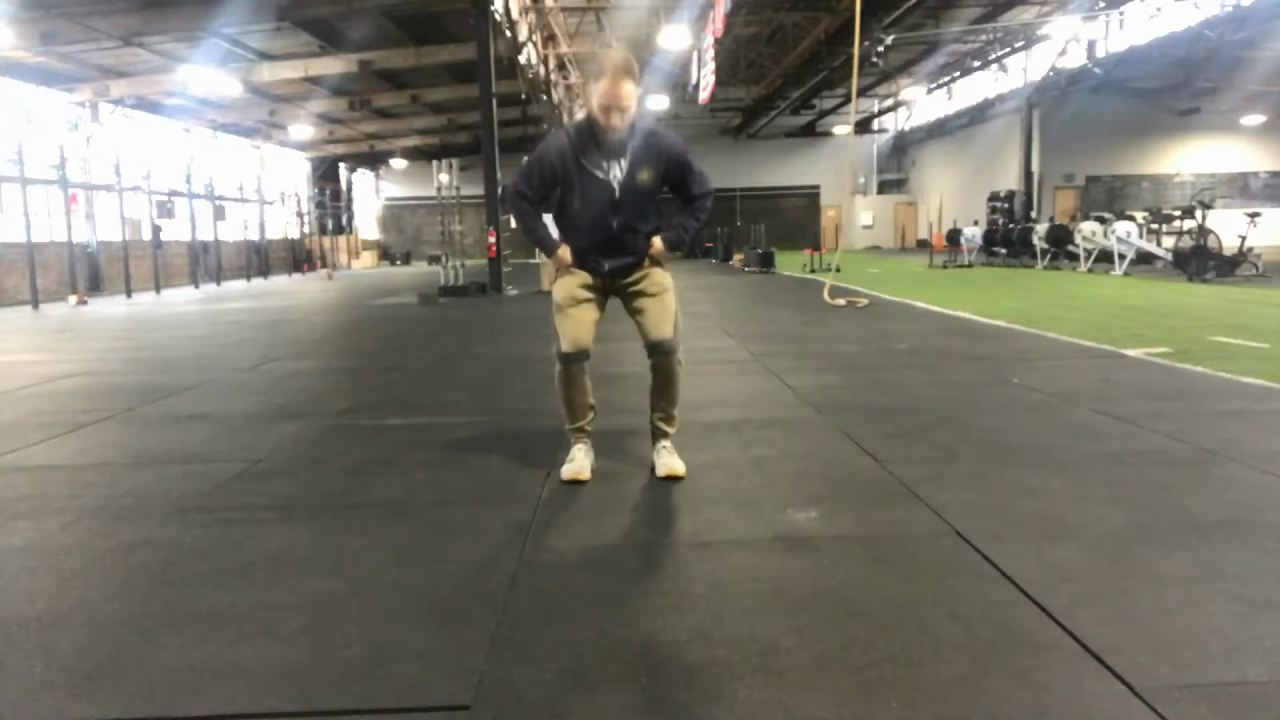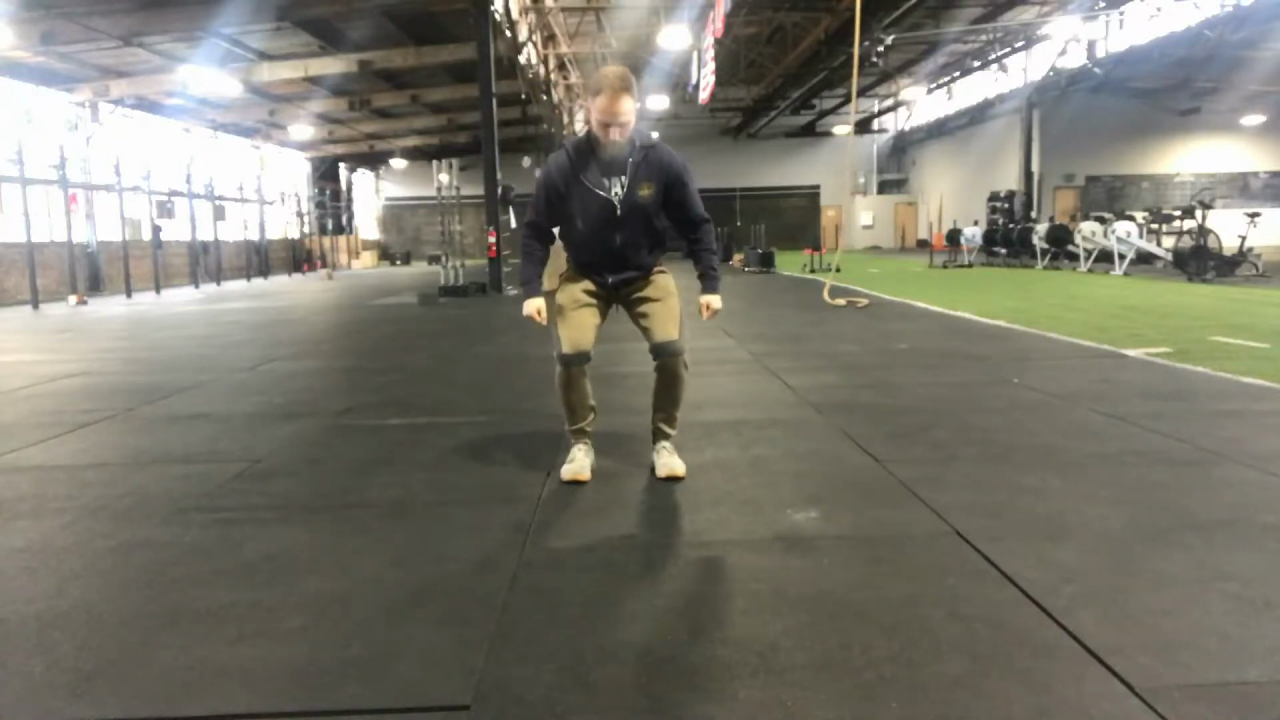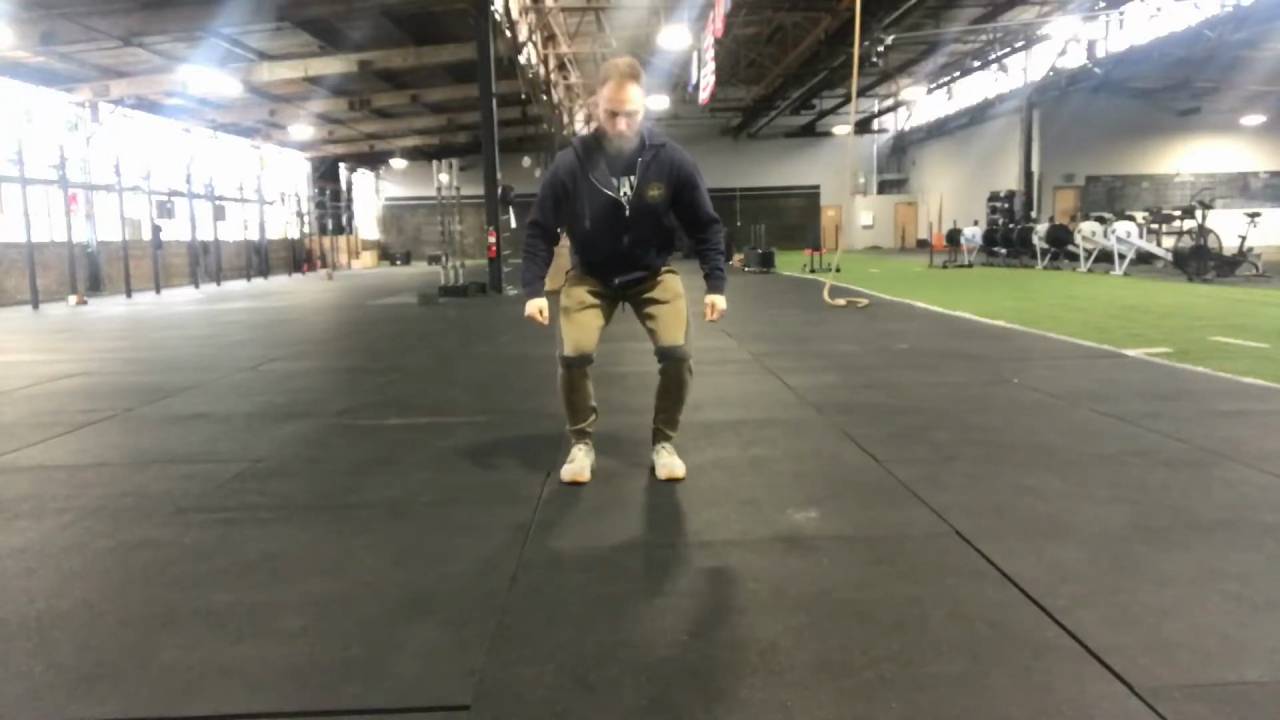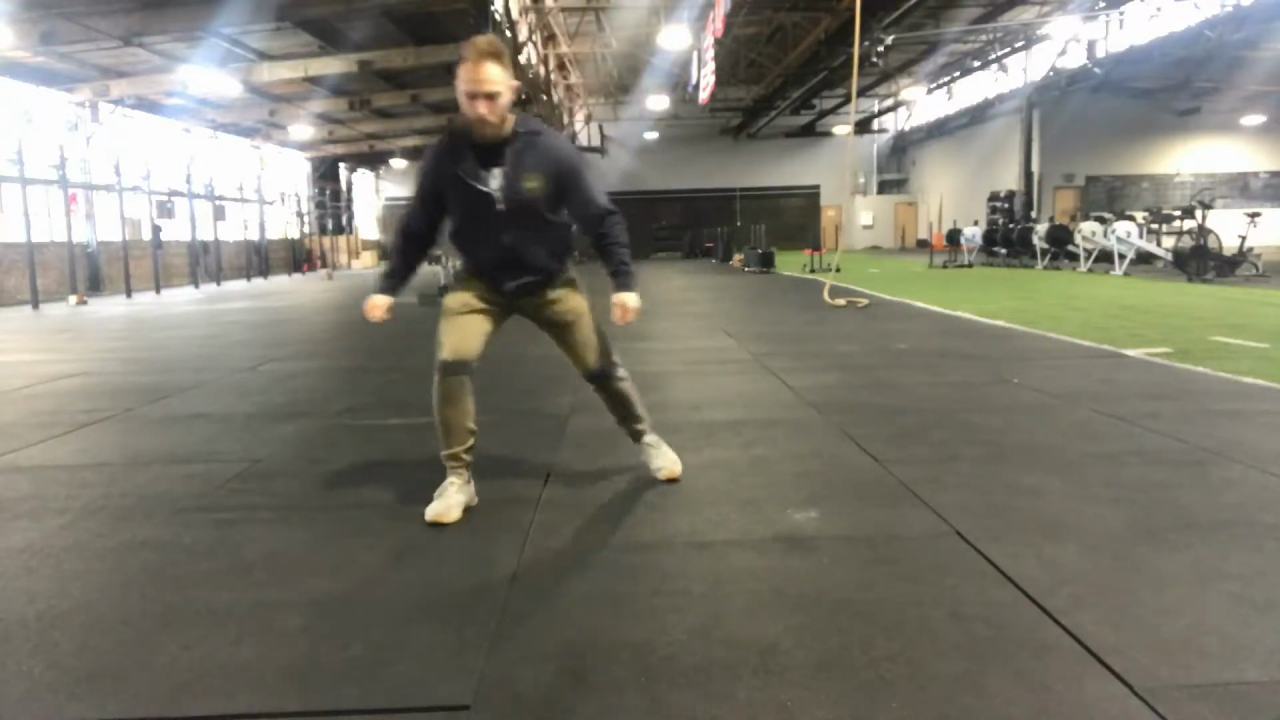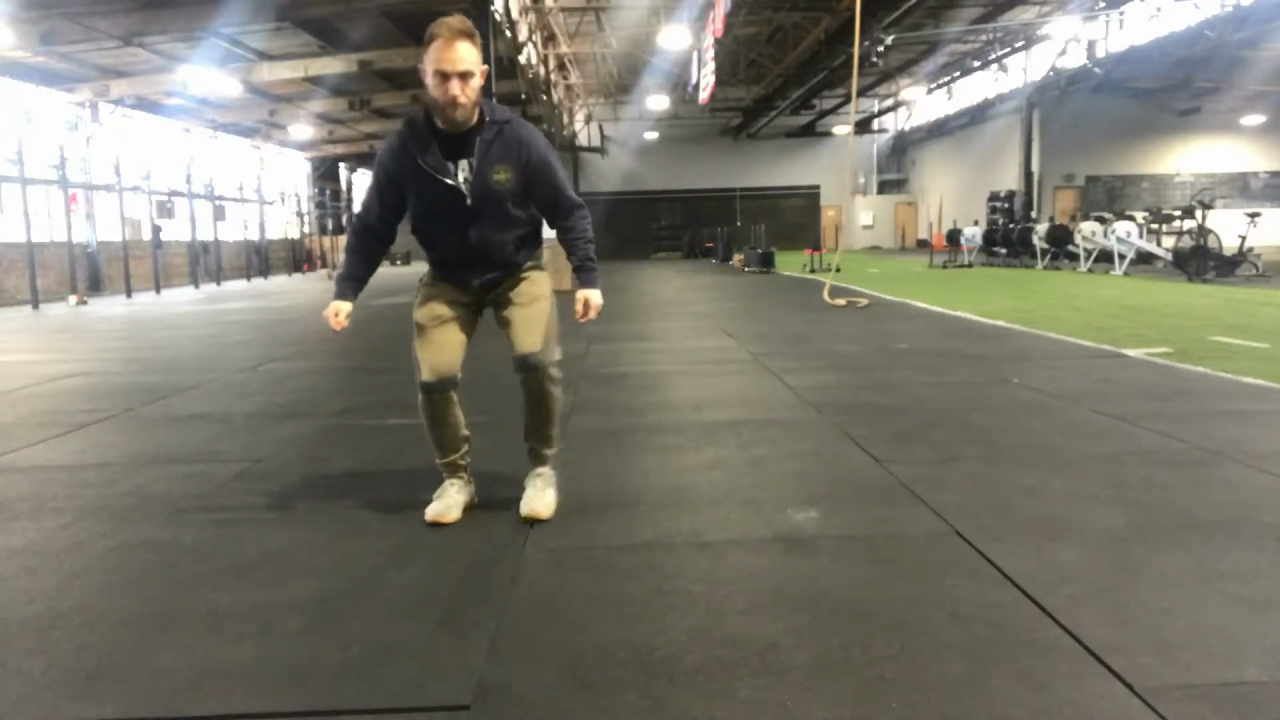
dt=1s
person 1, frame 1
left shoulder: (661, 145)
right shoulder: (561, 147)
left elbow: (701, 195)
right elbow: (520, 196)
left wrist: (672, 239)
right wrist: (550, 246)
left hip: (642, 264)
right hip: (581, 267)
left knee: (665, 346)
right knee: (570, 350)
left ankle: (663, 441)
right ankle: (580, 443)
person 1, frame 2
left shoulder: (662, 161)
right shoulder: (563, 165)
left elbow: (697, 225)
right elbow: (536, 230)
left wrist: (710, 283)
right wrist: (532, 289)
left hip: (646, 273)
right hip: (584, 276)
left knee: (671, 351)
right knee: (571, 354)
left ankle: (663, 441)
right ankle: (581, 443)
person 1, frame 3
left shoulder: (671, 159)
right shoulder: (571, 163)
left elbow: (705, 226)
right elbow: (541, 229)
left wrist: (716, 283)
right wrist: (533, 289)
left hip: (654, 274)
right hip: (590, 276)
left knee: (677, 354)
right knee: (574, 356)
left ankle: (663, 443)
right ankle: (581, 444)
person 1, frame 4
left shoulder: (550, 150)
right shoulder: (446, 156)
left elbow: (601, 216)
right elbow: (417, 227)
left wrist: (624, 282)
right wrist: (389, 286)
left hip: (550, 280)
right hip: (480, 282)
left knee: (600, 367)
right knee: (452, 364)
left ankle: (644, 437)
right ankle: (458, 476)
person 1, frame 5
left shoulder: (519, 139)
right shoulder: (405, 148)
left elbow: (567, 211)
right elbow: (373, 225)
left wrist: (587, 277)
right wrist: (346, 291)
left hip: (518, 271)
right hip: (448, 280)
left knee: (538, 360)
right knee: (435, 377)
left ankle: (541, 469)
right ankle: (457, 479)
